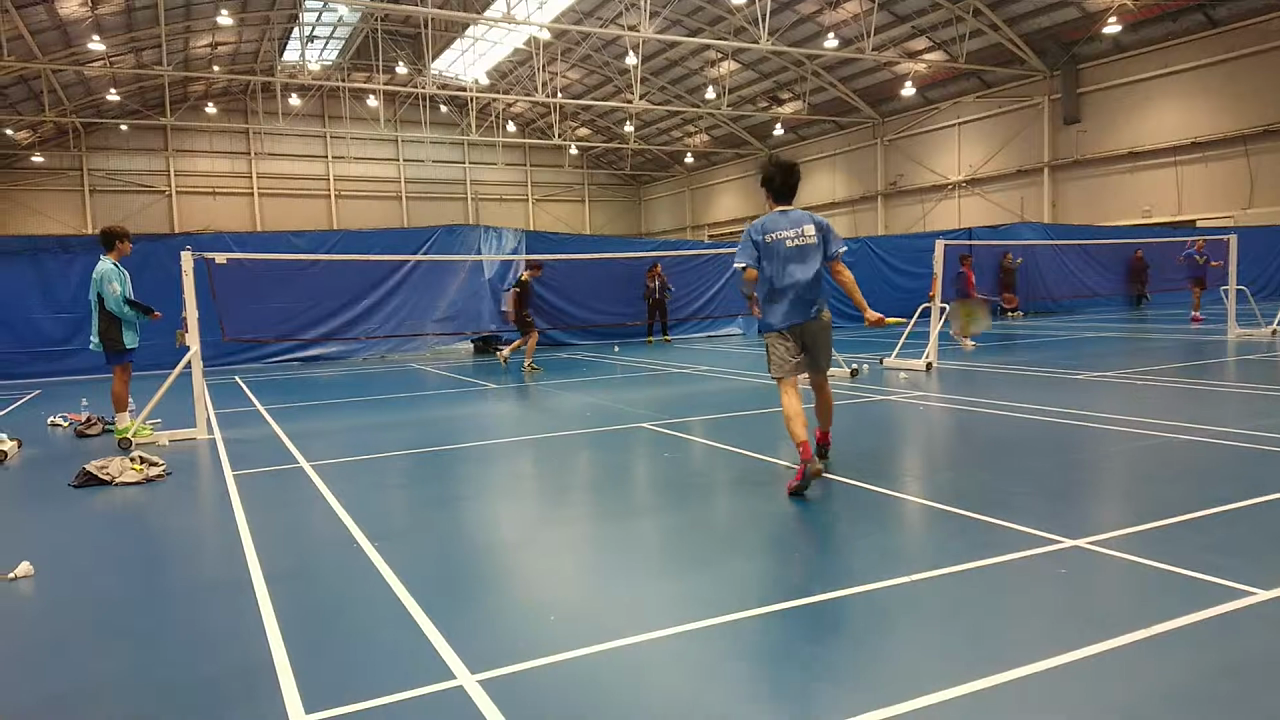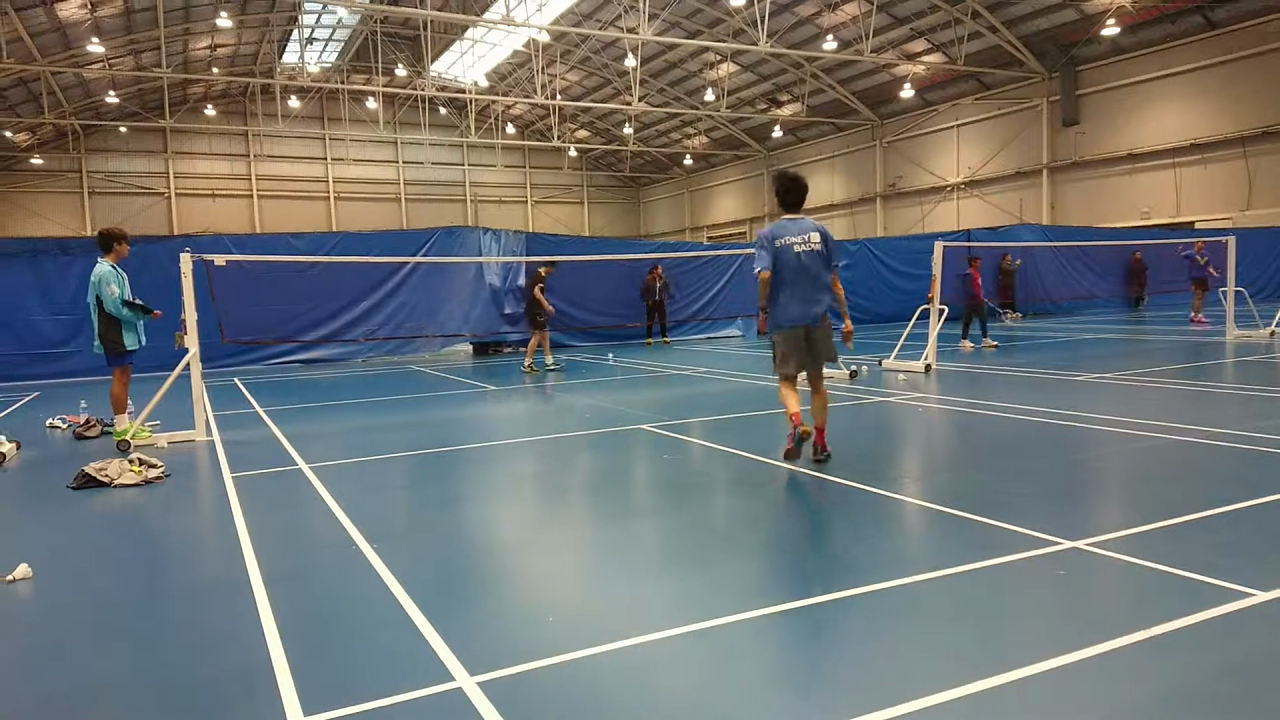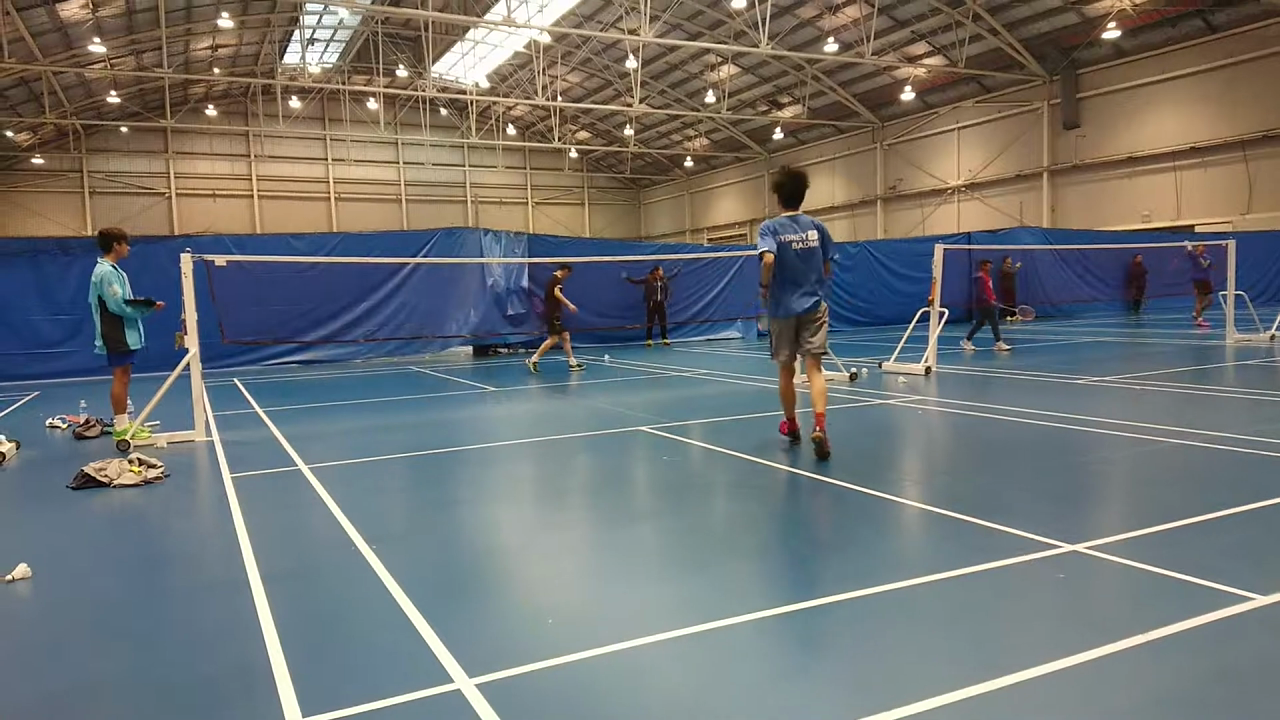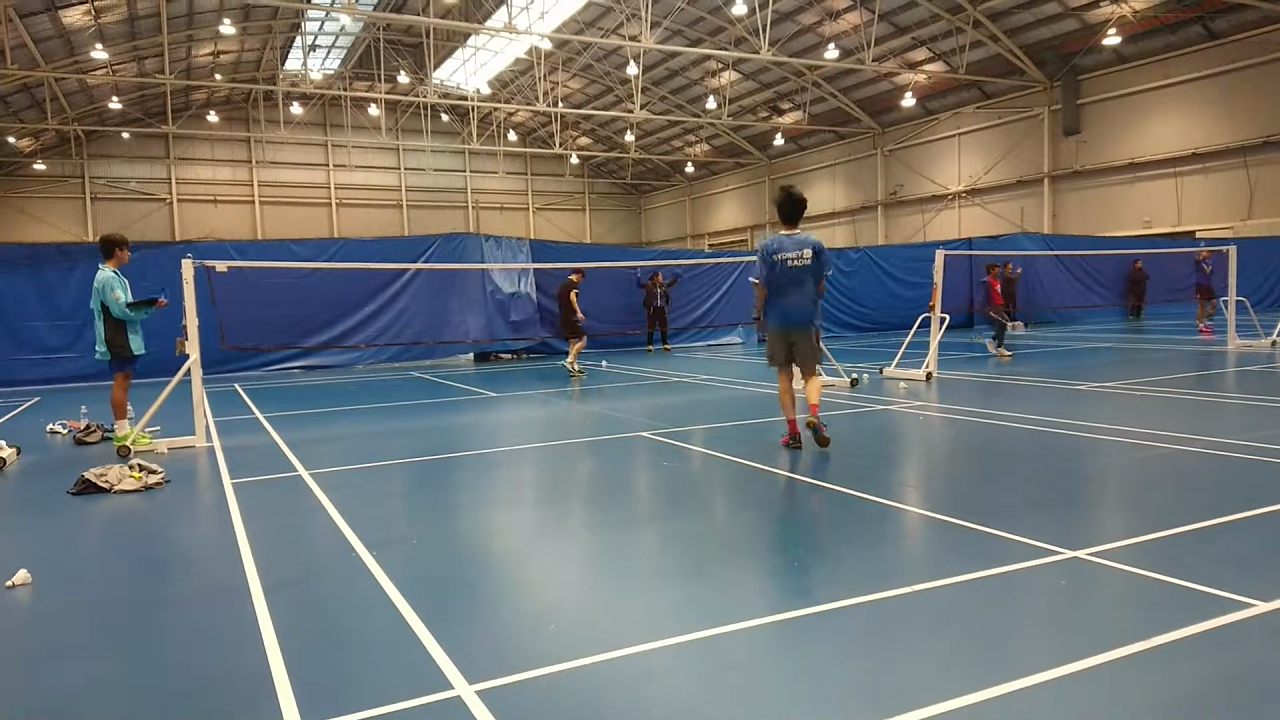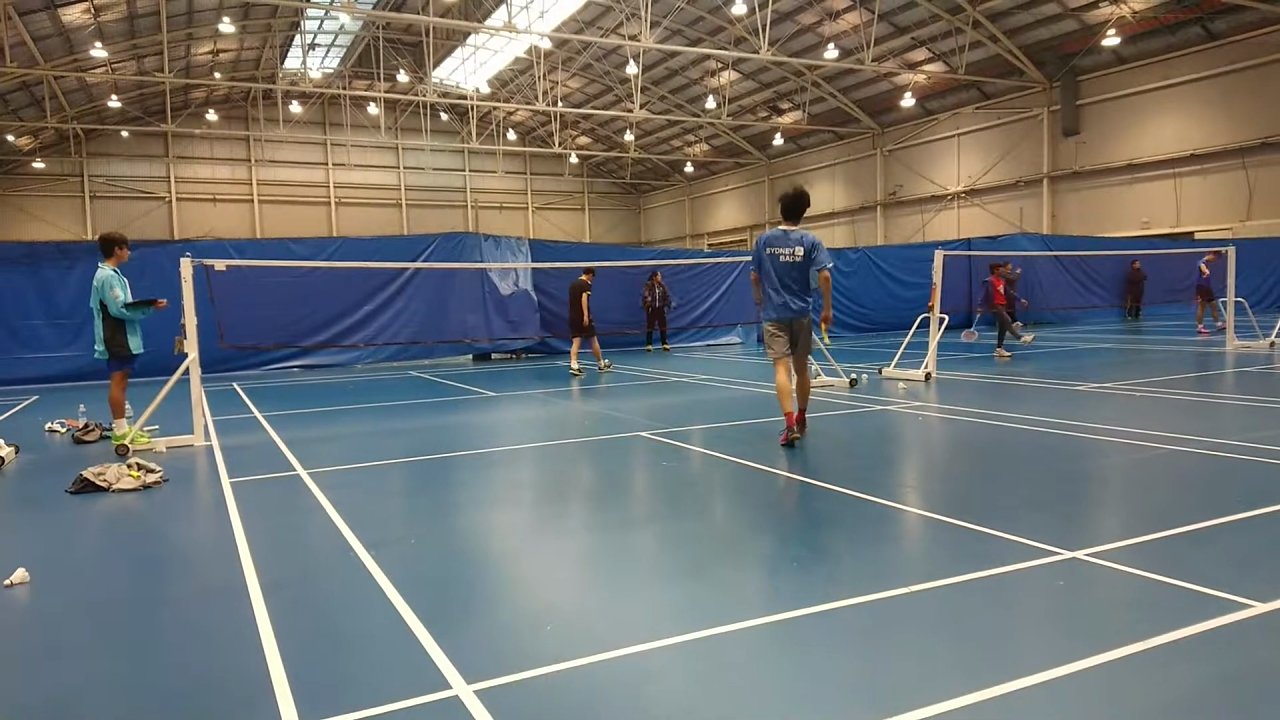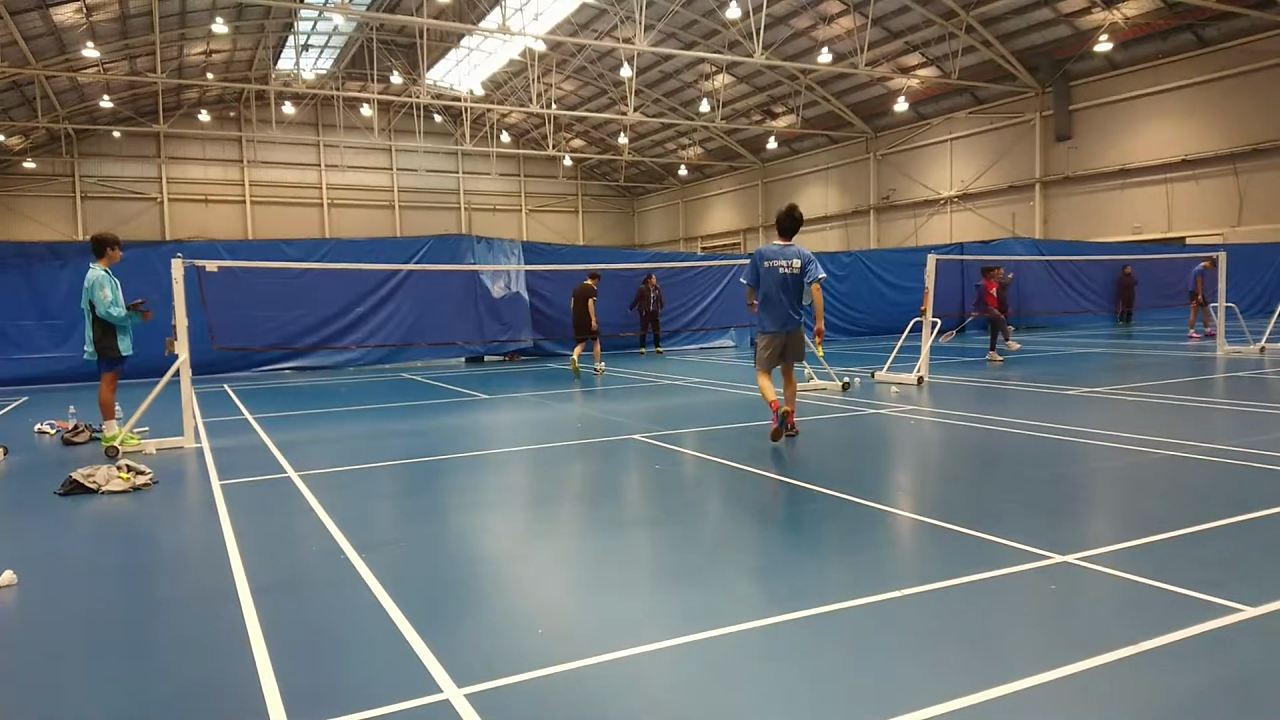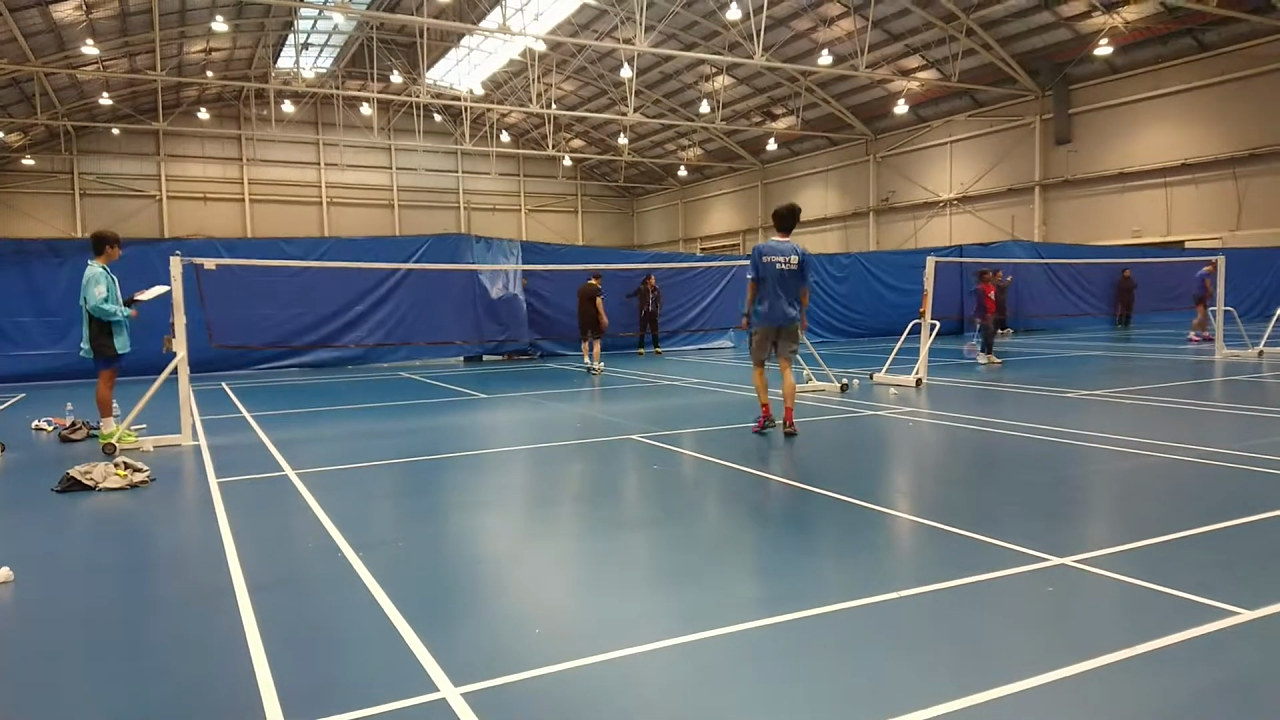
dt=0.2s
person 1, frame 1
left shoulder: (757, 228)
right shoulder: (818, 224)
left elbow: (750, 276)
right elbow: (839, 271)
left wrist: (750, 296)
right wrist: (865, 310)
left hip: (779, 319)
right hip: (816, 315)
left knee: (789, 389)
right knee: (820, 382)
left ankle: (807, 458)
right ankle: (824, 441)
person 1, frame 2
left shoulder: (768, 235)
right shoulder: (821, 232)
left elbow: (764, 276)
right elbow: (834, 281)
left wrist: (763, 310)
right wrist: (846, 318)
left hip: (785, 319)
right hip: (819, 317)
left knee: (787, 382)
right knee: (817, 381)
left ankle: (797, 426)
right ankle: (820, 443)
person 1, frame 3
left shoulder: (769, 227)
right shoulder: (817, 227)
left elbow: (768, 260)
right elbow: (827, 268)
left wrist: (764, 286)
left hip: (783, 310)
right hip: (813, 308)
left knee: (786, 370)
right knee: (814, 369)
left ankle: (791, 425)
right ankle: (819, 427)
person 1, frame 4
left shoulder: (768, 246)
right shoulder: (815, 244)
left elbow: (762, 288)
right elbow: (821, 285)
left wrist: (759, 312)
left hip: (778, 322)
right hip: (807, 321)
left knee: (784, 376)
right knee: (810, 375)
left ankle: (792, 431)
right ankle: (814, 416)
person 1, frame 5
left shoulder: (764, 240)
right shoulder: (810, 241)
left elbow: (755, 277)
right elbow: (825, 276)
left wrist: (758, 297)
right wrist: (827, 308)
left hip: (774, 314)
right hip: (802, 313)
left knee: (782, 368)
right knee: (801, 367)
left ankle: (790, 426)
right ankle: (801, 419)
person 1, frame 6
left shoulder: (761, 254)
right shoulder: (805, 256)
left elbow: (750, 289)
right elbow: (816, 288)
left wrist: (752, 303)
right wrist: (820, 322)
left hip: (768, 326)
right hip: (793, 325)
left knee: (763, 375)
right knee: (787, 372)
left ankle: (778, 410)
right ankle: (790, 422)
person 1, frame 7
left shoulder: (760, 250)
right shoulder: (800, 253)
left elbow: (753, 286)
right elbow: (803, 290)
left wrist: (747, 314)
right wrist: (803, 316)
left hip: (763, 318)
right hip: (789, 318)
left knee: (759, 365)
right knee: (786, 367)
left ankle: (765, 414)
right ankle: (788, 420)
person 2, frame 1
left shoulder: (114, 268)
right shoulder: (108, 270)
right elbow: (116, 306)
left wrist: (142, 311)
right wrist: (144, 315)
left hip: (123, 332)
right hip: (116, 334)
left knee: (125, 376)
right knee: (120, 376)
left ankle: (125, 420)
right ankle: (122, 425)
person 2, frame 2
left shoulder: (113, 270)
right shoulder: (105, 272)
right elbow: (114, 307)
left wrist: (137, 306)
right wrist: (143, 314)
left hip: (123, 333)
right hip: (115, 335)
left knee: (124, 377)
right knee: (120, 378)
left ankle: (124, 422)
right ankle: (121, 427)
person 2, frame 3
left shoulder: (112, 270)
right shoulder: (106, 272)
right elbow: (118, 306)
left wrist: (141, 303)
right wrist: (147, 308)
left hip: (124, 333)
right hip: (117, 335)
left knee: (124, 377)
right knee: (120, 378)
left ankle: (124, 422)
right ankle: (121, 427)
person 2, frame 4
left shoulder: (112, 276)
right shoulder: (108, 278)
right elbow: (122, 311)
left wrist: (147, 306)
right wrist: (151, 307)
left hip: (124, 339)
right hip: (118, 341)
left knee: (124, 383)
right knee: (121, 383)
left ankle: (124, 428)
right ankle: (122, 433)
person 2, frame 5
left shoulder: (111, 274)
right shoulder: (108, 276)
right elbow: (119, 309)
left wrist: (146, 306)
right wrist: (149, 308)
left hip: (123, 338)
right hip: (117, 340)
left knee: (121, 382)
right knee: (118, 382)
left ankle: (122, 427)
right ankle: (120, 432)
person 2, frame 6
left shoulder: (103, 275)
right shoulder: (99, 277)
right elbow: (106, 311)
left wrist: (130, 308)
right wrist: (136, 315)
left hip: (113, 339)
right hip: (107, 340)
left knee: (111, 383)
right knee: (108, 383)
left ankle: (112, 429)
right ankle: (110, 433)
person 2, frame 7
left shoulder: (102, 272)
right shoulder: (96, 274)
right elbow: (96, 306)
left wrist: (129, 302)
right wrist: (125, 313)
left hip: (112, 337)
right hip: (104, 338)
left knee: (109, 380)
right knee: (106, 381)
left ankle: (109, 426)
right ankle: (107, 430)
